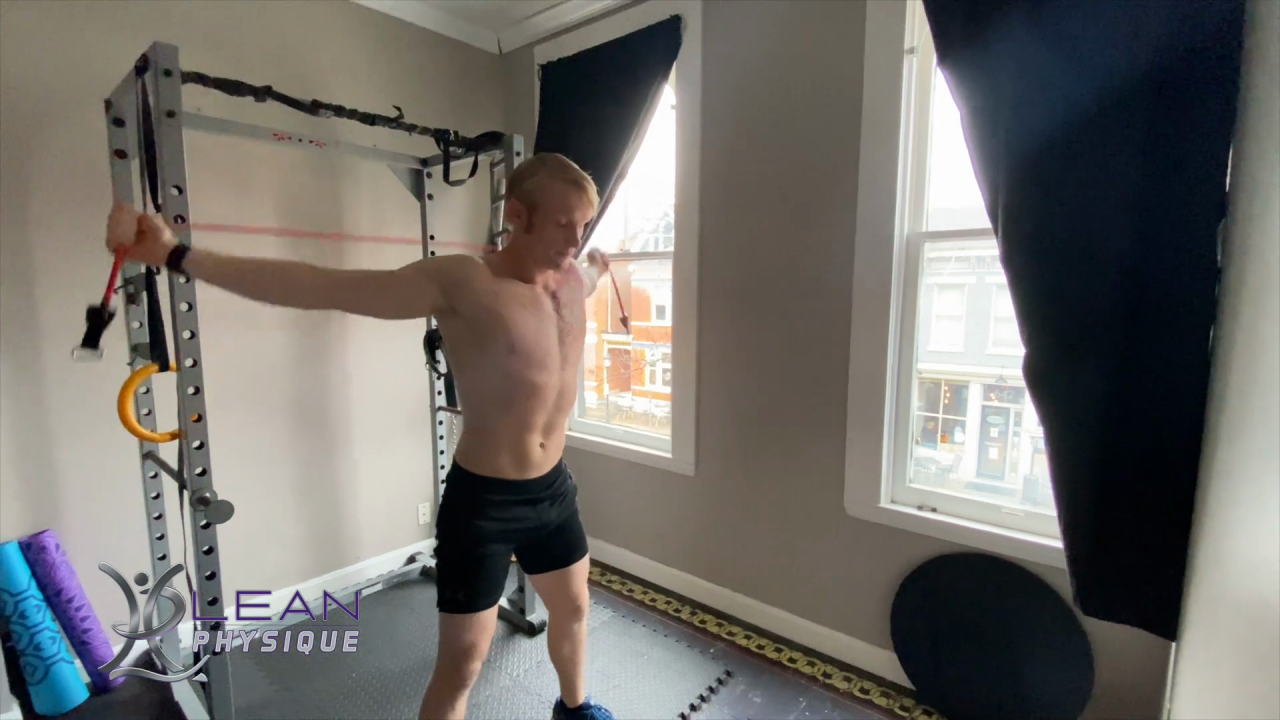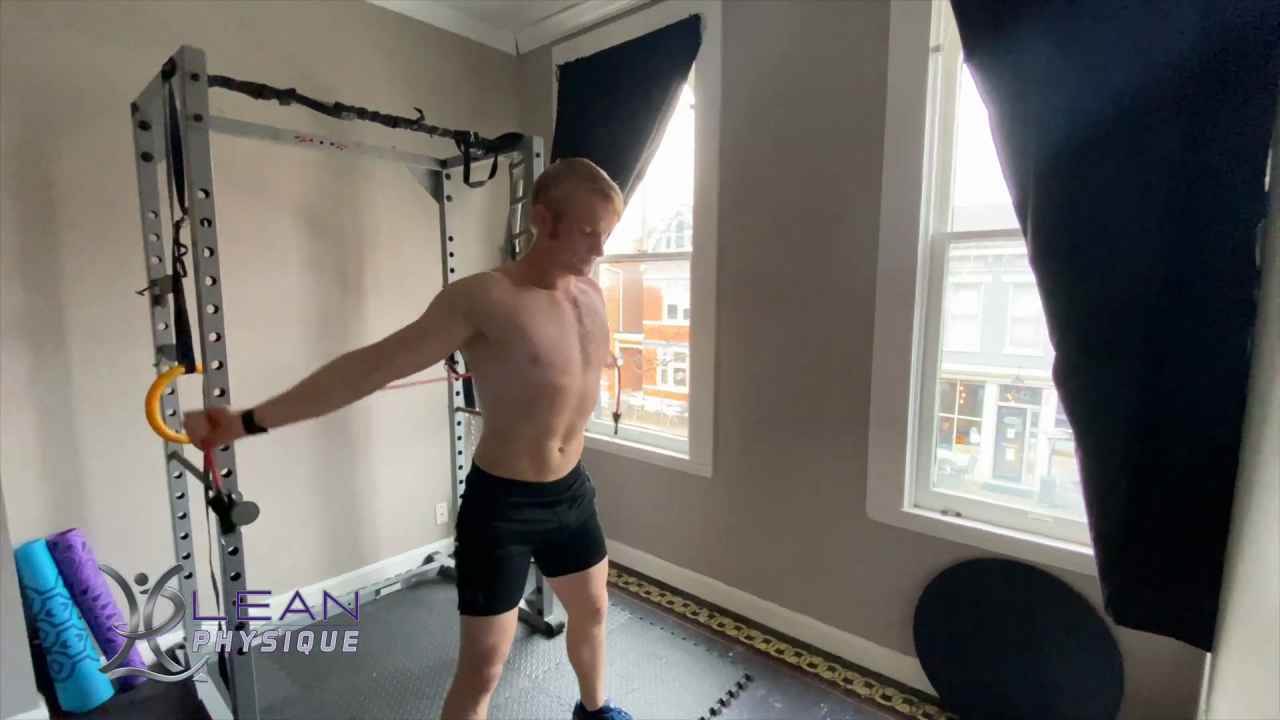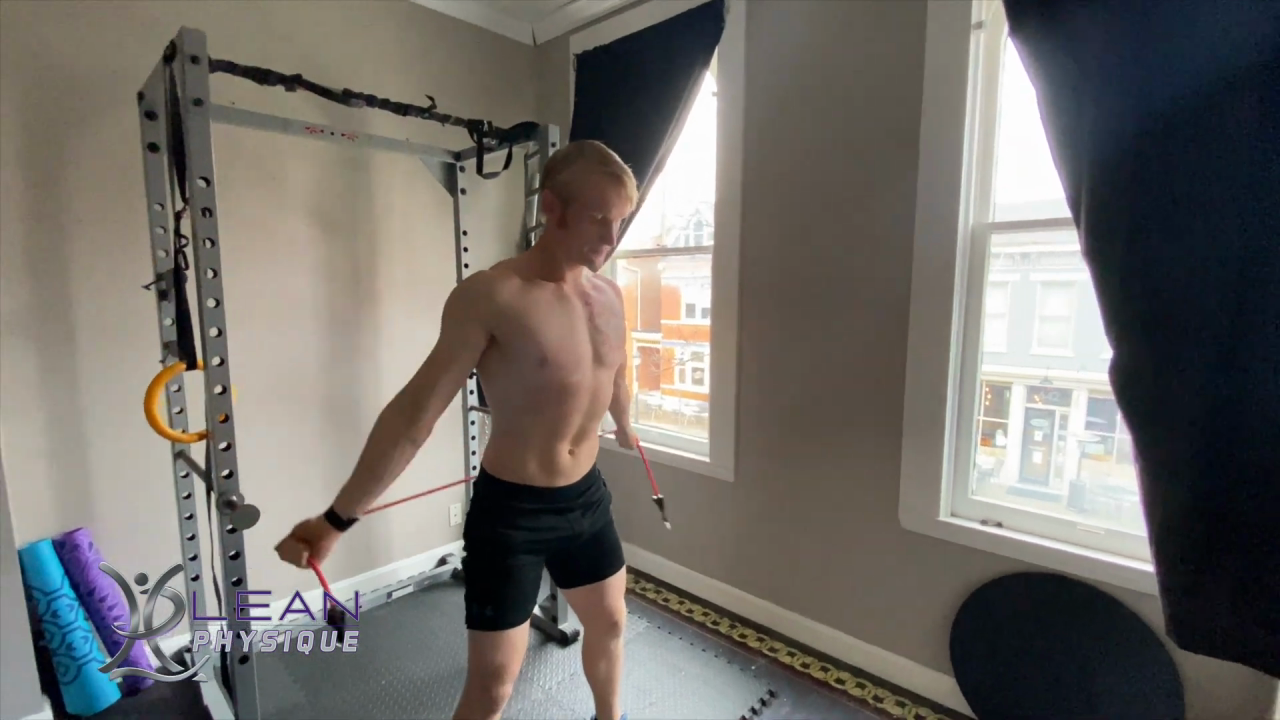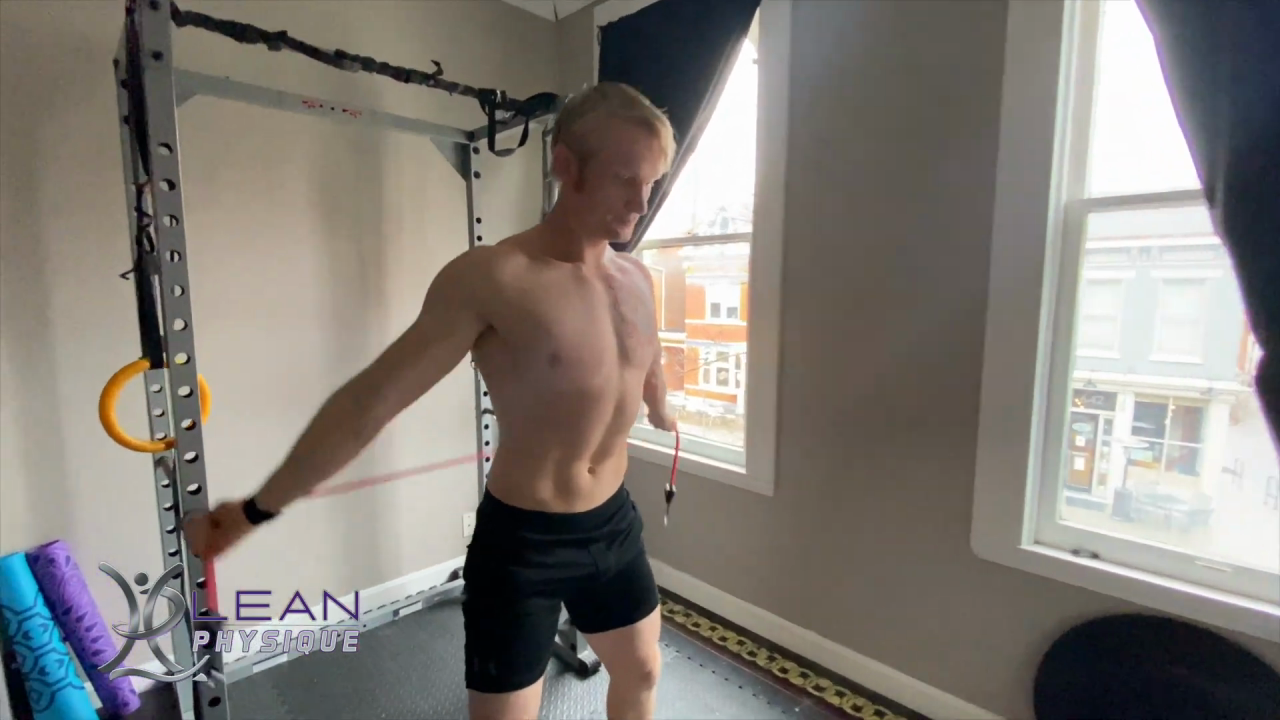
dt=0.5s
person 1, frame 1
left shoulder: (570, 280)
right shoulder: (462, 283)
right elbow: (322, 289)
left wrist: (597, 265)
right wrist: (178, 256)
left hip: (553, 490)
right hip: (482, 502)
left knee: (573, 609)
right knee: (461, 666)
person 1, frame 2
left shoulder: (590, 293)
right shoulder: (485, 298)
right elbow: (371, 366)
right wrist: (252, 420)
left hip: (572, 493)
right hip: (500, 504)
left knee: (592, 611)
right knee: (482, 668)
person 1, frame 3
left shoulder: (608, 294)
right shoulder: (491, 296)
right elbow: (416, 413)
left wrist: (624, 429)
right wrist: (336, 520)
left hip: (586, 499)
right hip: (509, 511)
left knee: (609, 624)
person 1, frame 4
left shoulder: (636, 279)
right shoulder: (491, 278)
right elbow: (373, 398)
left wrist: (661, 409)
left hip: (615, 526)
right hip: (521, 544)
